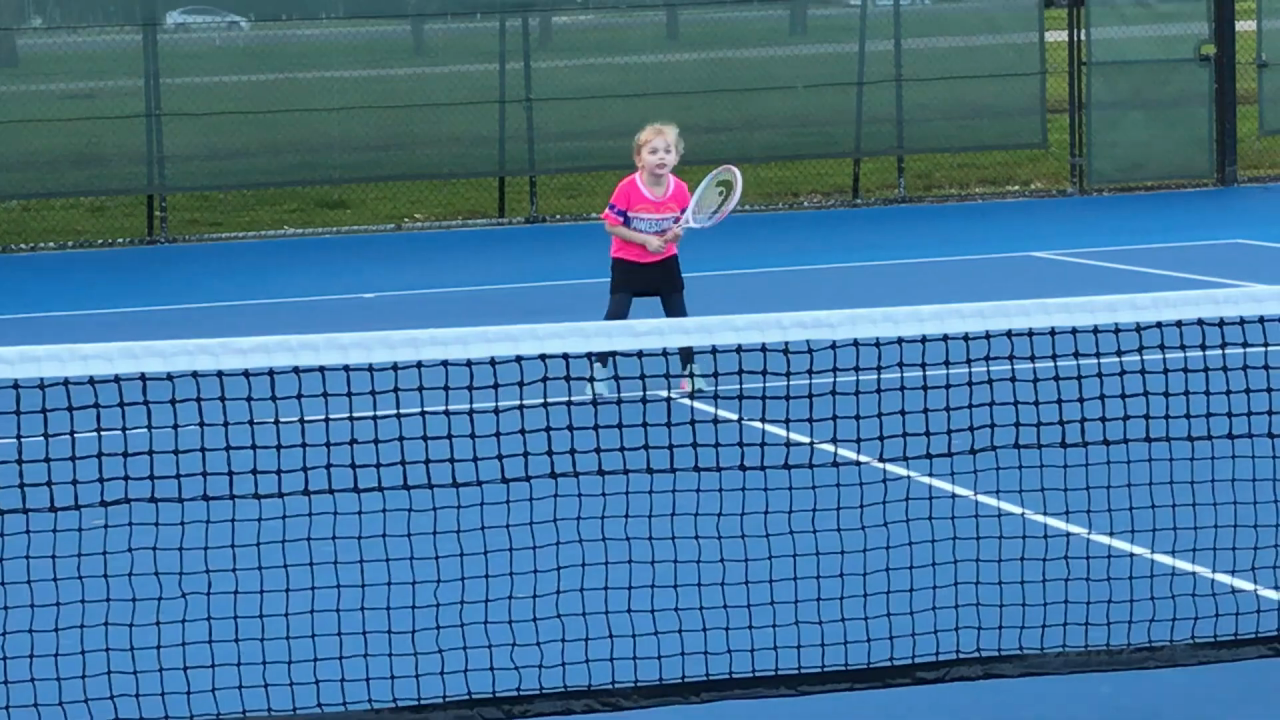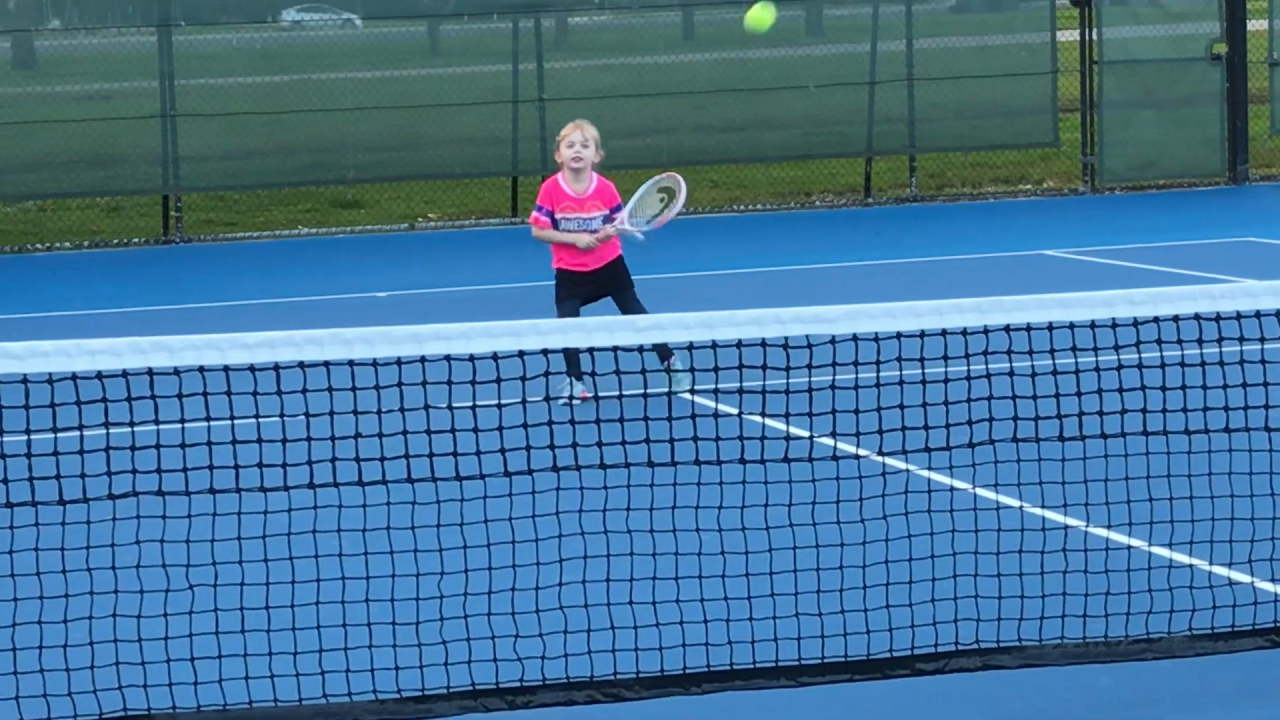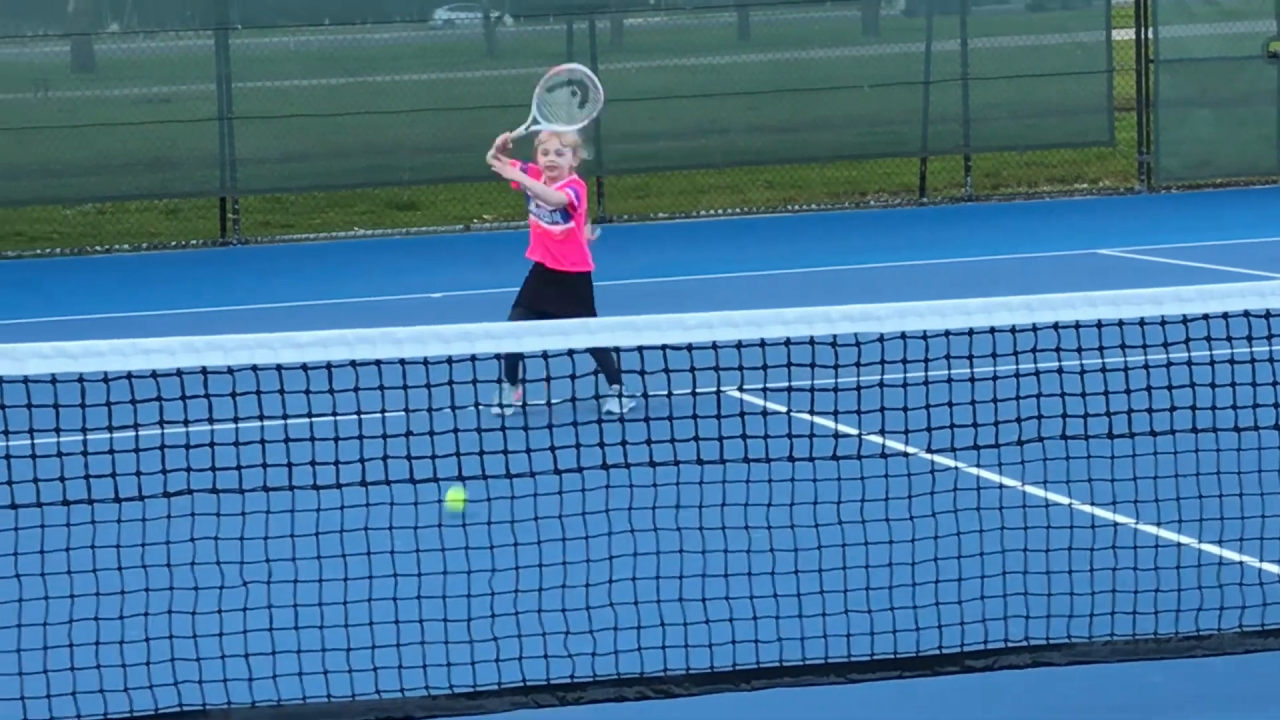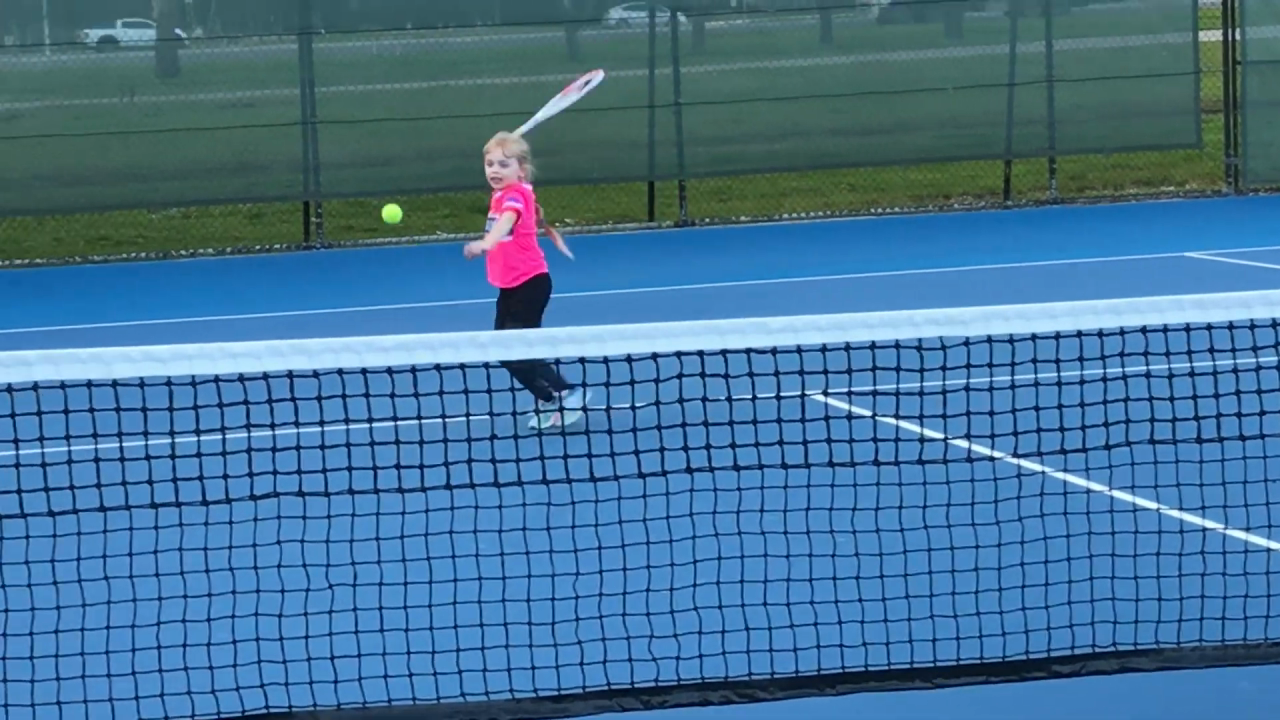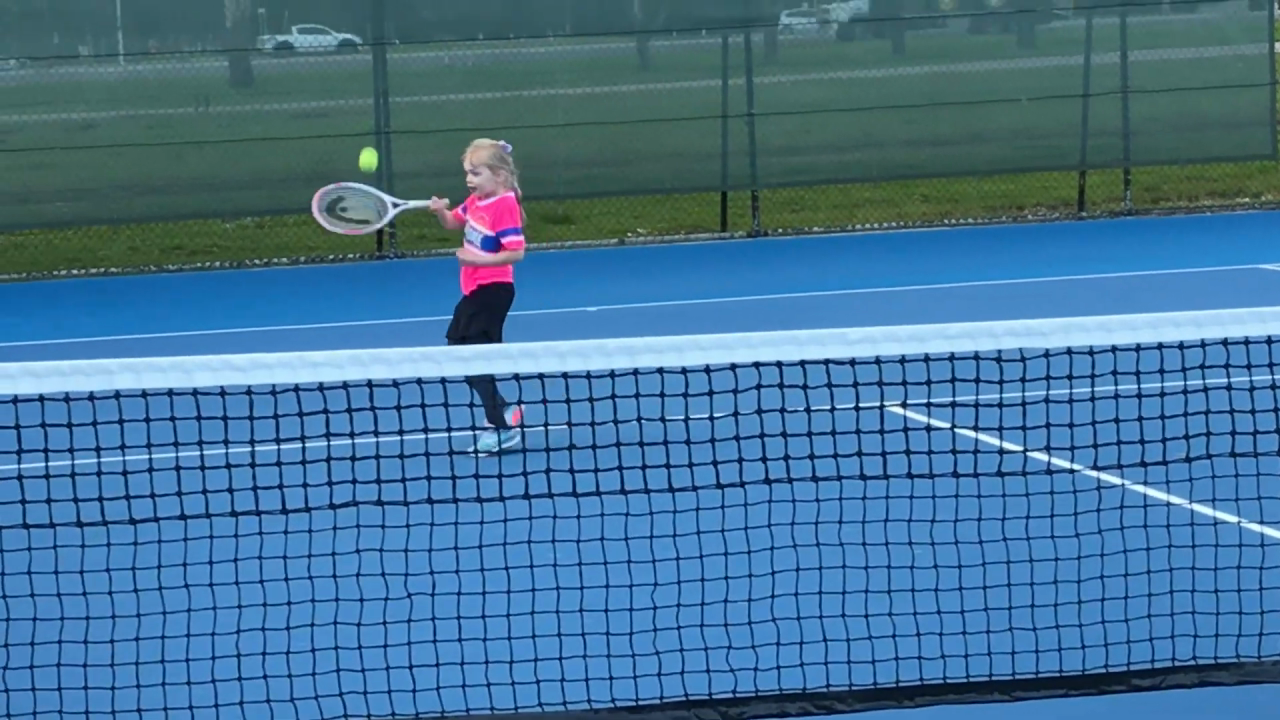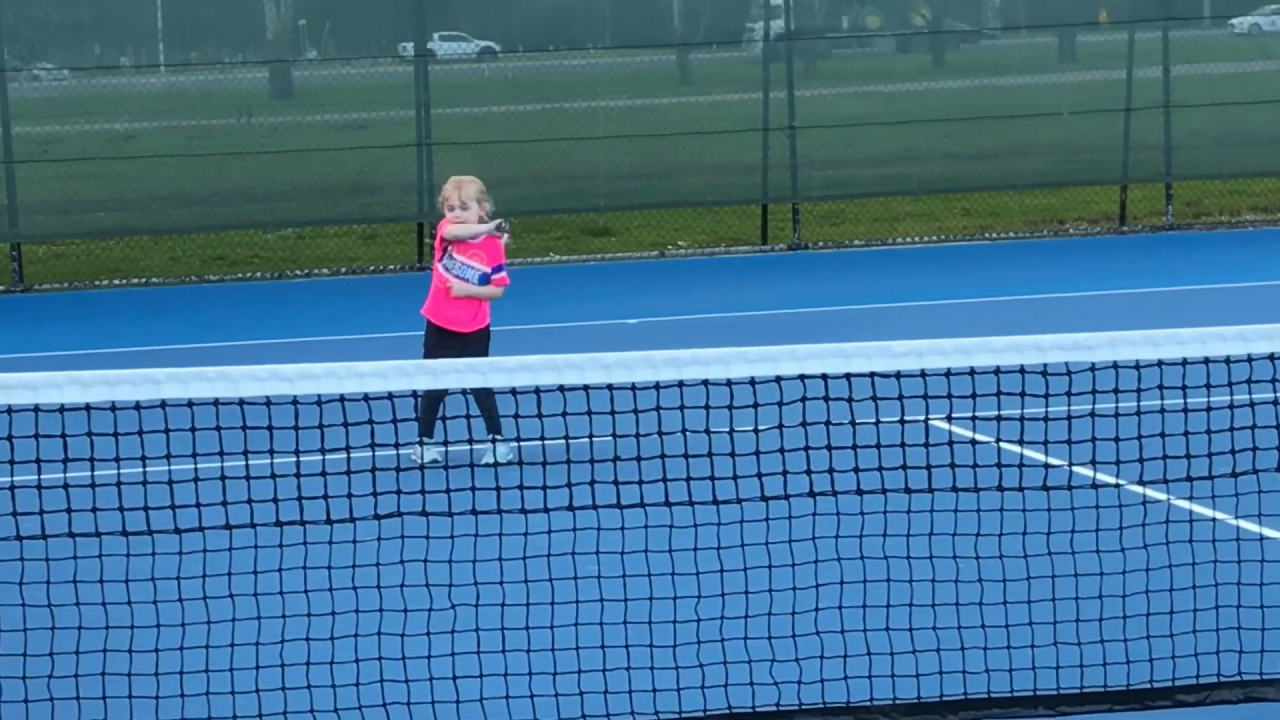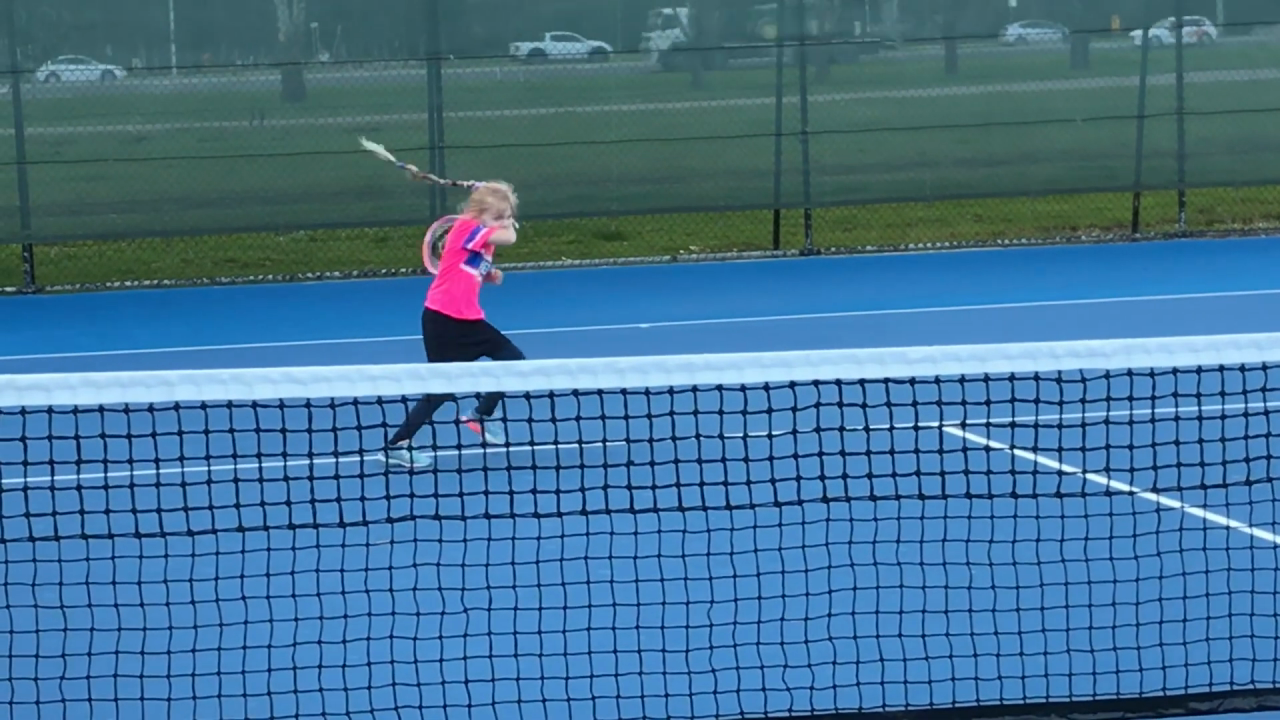
dt=0.3s
person 1, frame 1
left shoulder: (680, 189)
right shoulder: (627, 189)
right elbow: (611, 226)
left wrist: (676, 233)
right wrist: (644, 239)
left hip: (665, 260)
right hip: (628, 259)
left knee: (678, 316)
right knee: (616, 314)
left ankle: (689, 370)
right ankle: (600, 366)
person 1, frame 2
left shoulder: (606, 189)
right shoulder: (550, 189)
left elbow: (618, 224)
right elbow: (538, 230)
left wrist: (603, 235)
right wrist: (572, 239)
left hip: (608, 262)
right hip: (570, 267)
left knee: (636, 314)
left ankle: (671, 362)
right ankle: (575, 379)
person 1, frame 3
left shoulder: (576, 186)
right shoulder: (535, 174)
left elbow: (553, 198)
right elbow: (495, 160)
left wrist: (515, 177)
right wrist: (500, 147)
left hip: (574, 272)
right hip: (543, 268)
left ankle: (616, 389)
right ankle: (511, 386)
person 1, frame 4
left shoulder: (517, 193)
right shoulder: (506, 192)
left elbow: (508, 219)
left wrist: (484, 244)
left hip: (530, 283)
right hip: (511, 284)
left ankle: (566, 392)
right ankle: (551, 404)
person 1, frame 5
left shoulder: (506, 206)
right shoulder: (475, 200)
left elbow: (516, 252)
right elbow: (454, 224)
left wrist: (481, 258)
right wrist: (440, 210)
left hip: (493, 291)
right hip: (473, 291)
left ankle: (502, 427)
right ankle: (504, 410)
person 1, frame 6
left shoulder: (494, 244)
right shoulder: (447, 228)
left elbow: (497, 289)
right elbow: (453, 233)
left wrist: (469, 289)
right wrist: (489, 226)
left hip: (474, 326)
right hip: (439, 324)
right knee: (434, 387)
left ankle: (497, 441)
right ankle: (425, 440)
person 1, frame 7
left shoulder: (486, 239)
right shoulder: (465, 227)
right elbow: (509, 238)
left wrist: (493, 274)
right wrist: (506, 223)
left hip: (469, 317)
right hip: (443, 316)
left knee: (514, 359)
left ankle: (481, 416)
right ankle: (400, 443)
